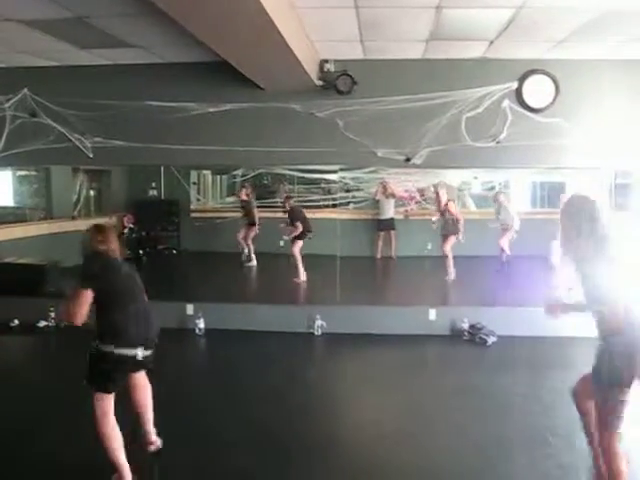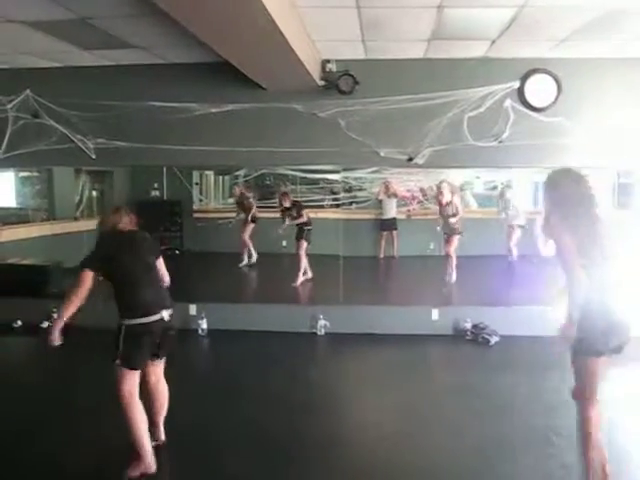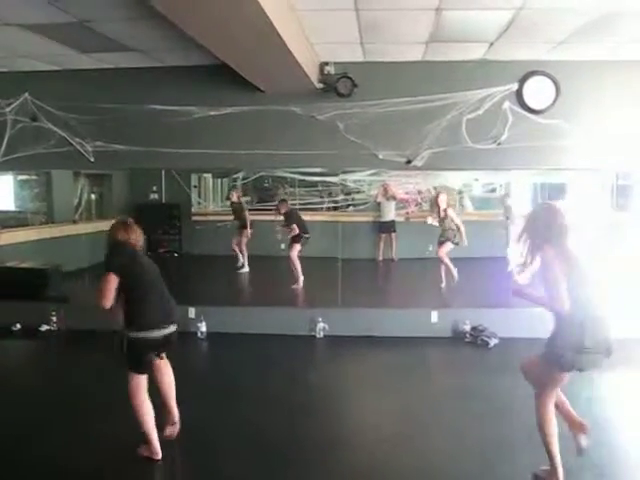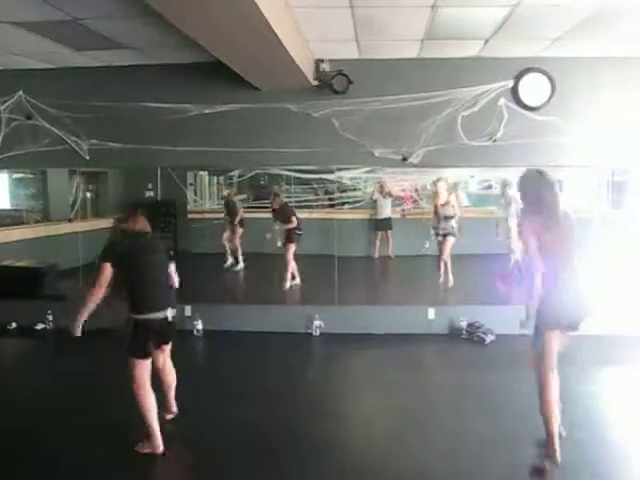
dt=0.2s
person 1, frame 1
left shoulder: (586, 253)
right shoulder: (597, 251)
left elbow: (616, 313)
left wrist: (568, 308)
left knee: (607, 435)
right knee: (582, 393)
person 1, frame 2
left shoulder: (560, 225)
right shoulder: (590, 222)
left elbow: (578, 280)
left wrist: (571, 321)
left hip: (593, 321)
right hip: (608, 319)
left knee: (587, 403)
right knee: (584, 396)
person 1, frame 3
left shoulder: (548, 254)
right shoulder: (563, 252)
left elbow: (562, 305)
left wrist: (526, 295)
left hip: (573, 333)
right hip: (593, 331)
left knee: (544, 398)
right knee: (532, 369)
right ankle: (575, 423)
person 1, frame 4
left shoulder: (528, 221)
right shoulder: (564, 218)
left elbow: (537, 268)
right elbow: (567, 259)
left wrist: (532, 305)
left hip: (552, 300)
right hip: (572, 298)
left knee: (546, 373)
right knee: (548, 366)
left ankle: (554, 453)
right ankle: (556, 426)
person 2, frame 1
left shoulder: (92, 268)
right shoulder: (125, 267)
left elbow: (78, 318)
left wrist: (67, 308)
left hip: (114, 345)
right hip: (144, 342)
left knee: (103, 411)
right knee: (136, 375)
right ankle: (151, 435)
person 2, frame 2
left shoulder: (101, 251)
right shoulder: (144, 239)
left elbow: (79, 294)
right elbow: (165, 280)
left wrist: (57, 325)
left hip: (136, 319)
right hip: (163, 312)
left knee: (127, 390)
right knee: (155, 377)
right ankle: (159, 431)
person 2, frame 3
left shoulder: (115, 254)
right shoulder: (141, 257)
left elbow: (106, 301)
left hip: (142, 328)
right hip: (168, 321)
left knee: (137, 388)
right knee: (159, 360)
left ankle: (153, 447)
right ankle: (173, 416)
person 2, frame 4
left shoulder: (115, 246)
right shoulder: (157, 243)
left elbow: (100, 287)
right elbow: (174, 281)
left wrist: (80, 318)
left hip: (145, 314)
right hip: (168, 309)
left knee: (140, 378)
right knee: (163, 359)
left ankle: (155, 441)
right ankle: (171, 406)
